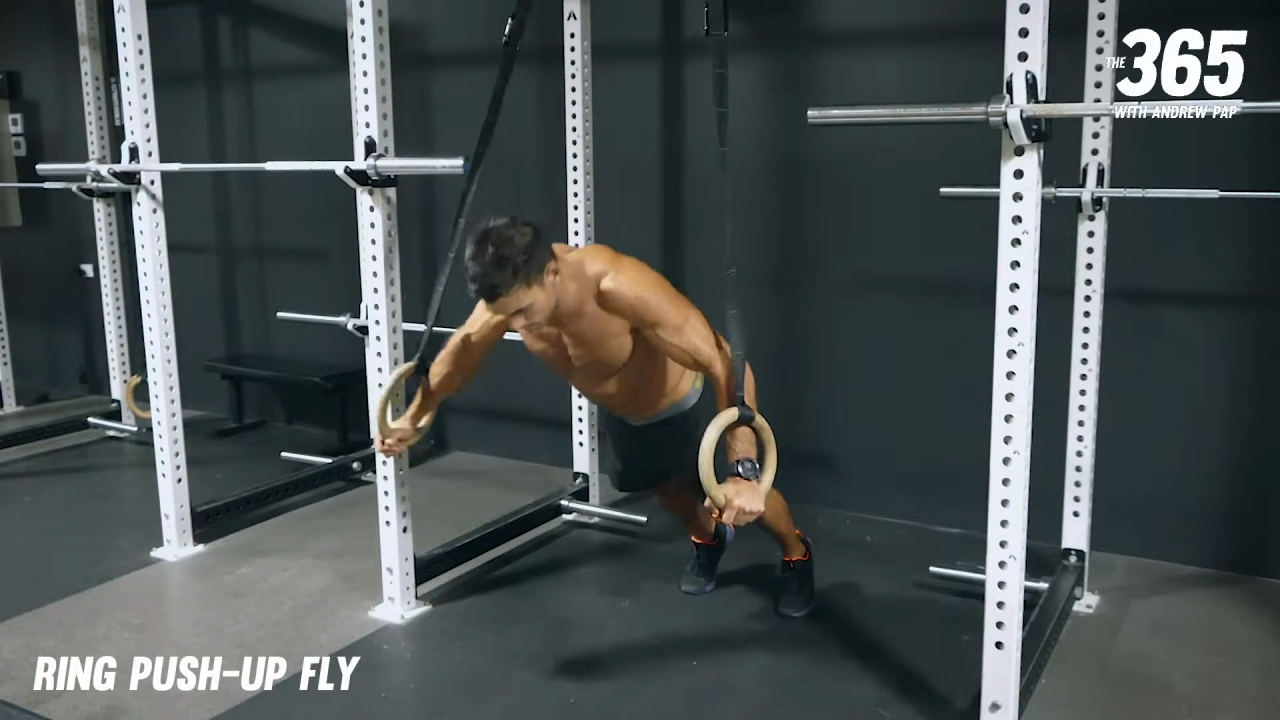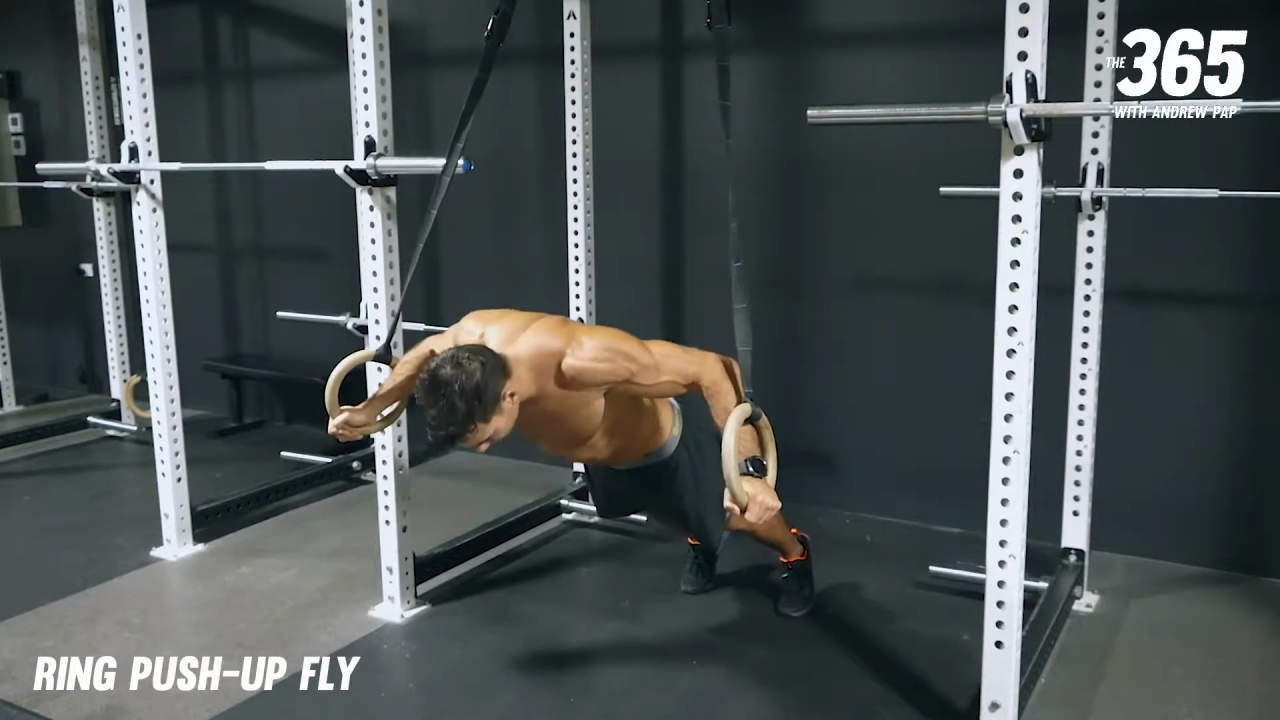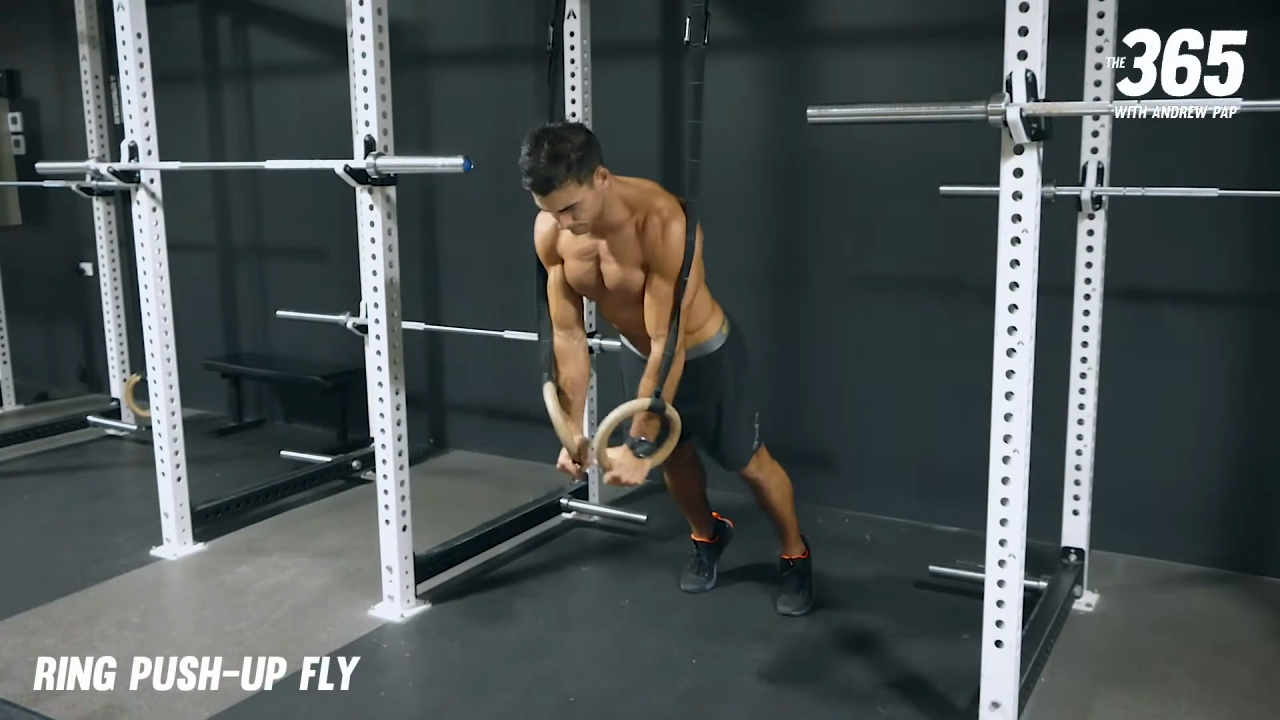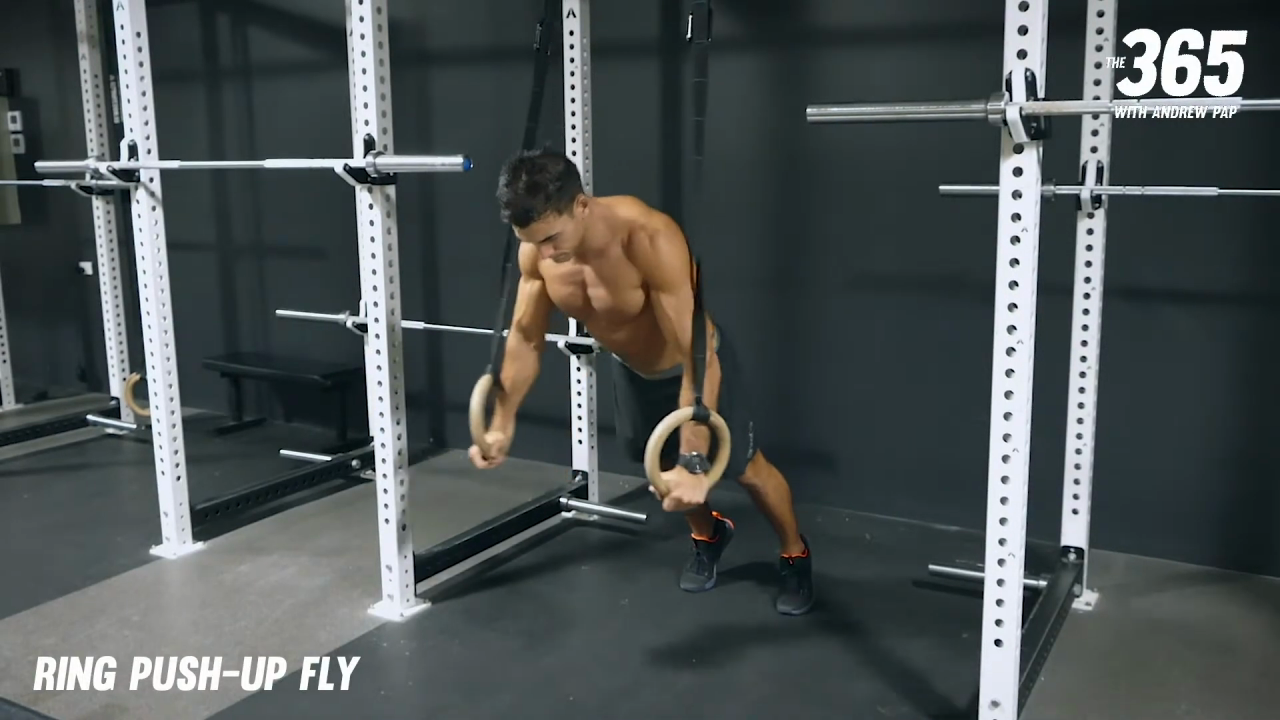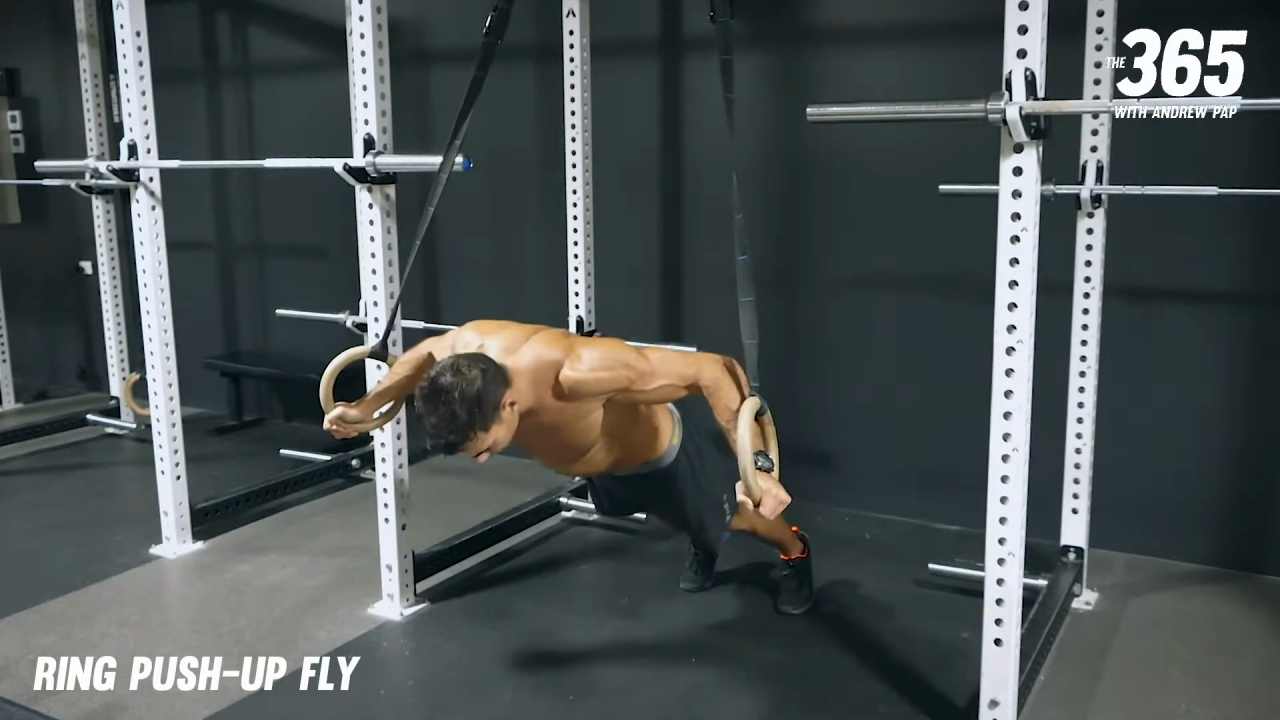
dt=1s
person 1, frame 1
left shoulder: (620, 287)
right shoulder: (515, 291)
left elbow: (725, 364)
right elbow: (465, 346)
left wrist: (743, 470)
right wrist: (414, 418)
left hip: (682, 406)
right hip: (618, 414)
left knee: (744, 496)
right knee: (664, 489)
left ankle: (796, 555)
right ankle: (707, 537)
person 1, frame 2
left shoulder: (578, 360)
right shoulder: (471, 339)
left elbow: (716, 370)
right elbow: (424, 357)
left wrist: (749, 471)
right wrist: (370, 410)
left hip: (663, 446)
right hip: (603, 456)
left knee: (736, 513)
left ankle: (796, 554)
right ankle: (701, 543)
person 1, frame 3
left shoulder: (663, 222)
right shoulder: (549, 230)
left elbow: (669, 345)
right elbow: (568, 334)
left wrist: (637, 445)
right wrist: (575, 430)
left hip: (704, 354)
right hip: (637, 354)
left knee: (749, 463)
right knee: (673, 454)
left ankle: (796, 555)
right ankle: (708, 535)
person 1, frame 4
left shoulder: (647, 239)
right shoulder: (539, 248)
left elbow: (702, 357)
right elbow: (524, 337)
left wrist: (696, 463)
right wrist: (501, 424)
left hip: (690, 369)
right hip: (631, 371)
left knee: (749, 467)
right knee: (661, 462)
left ankle: (794, 556)
right ankle: (708, 536)
person 1, frame 5
left shoulder: (575, 374)
right shoulder: (466, 349)
left elbow: (716, 370)
right elbow: (427, 354)
left wrist: (757, 468)
right wrist: (366, 406)
left hip: (660, 451)
right hip: (606, 461)
left knee: (734, 516)
left ankle: (795, 550)
right ankle: (702, 542)
